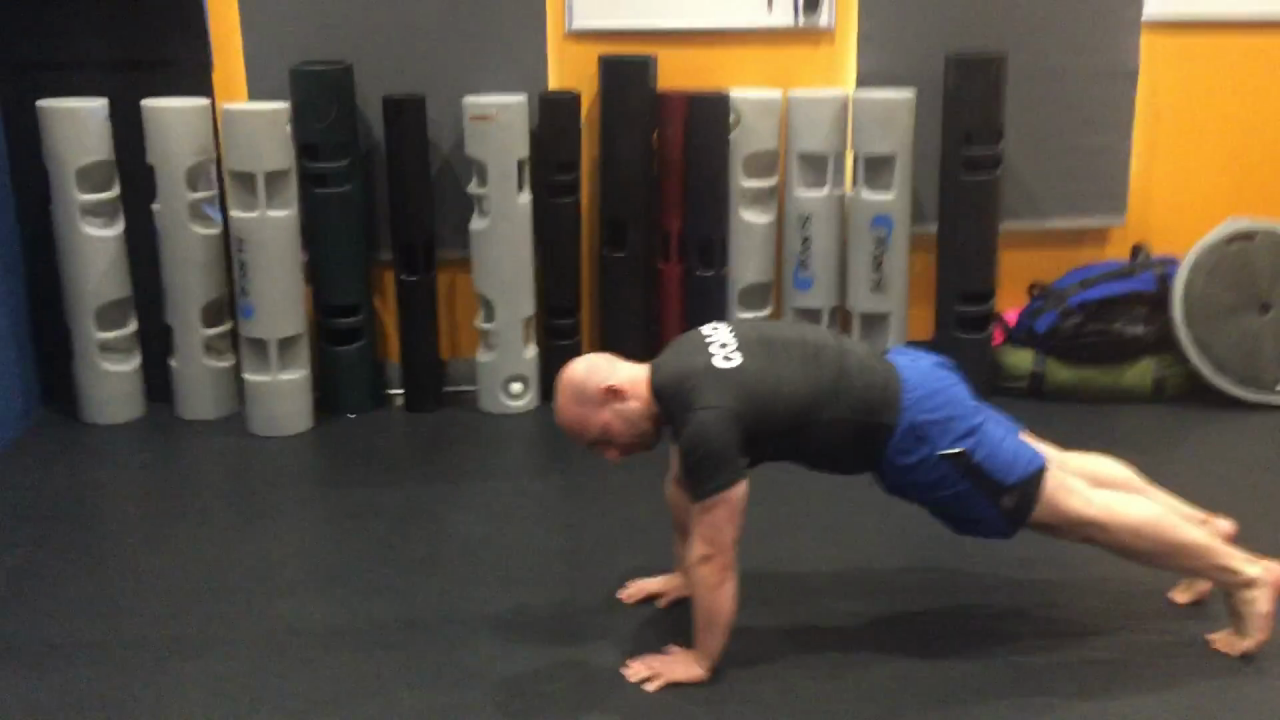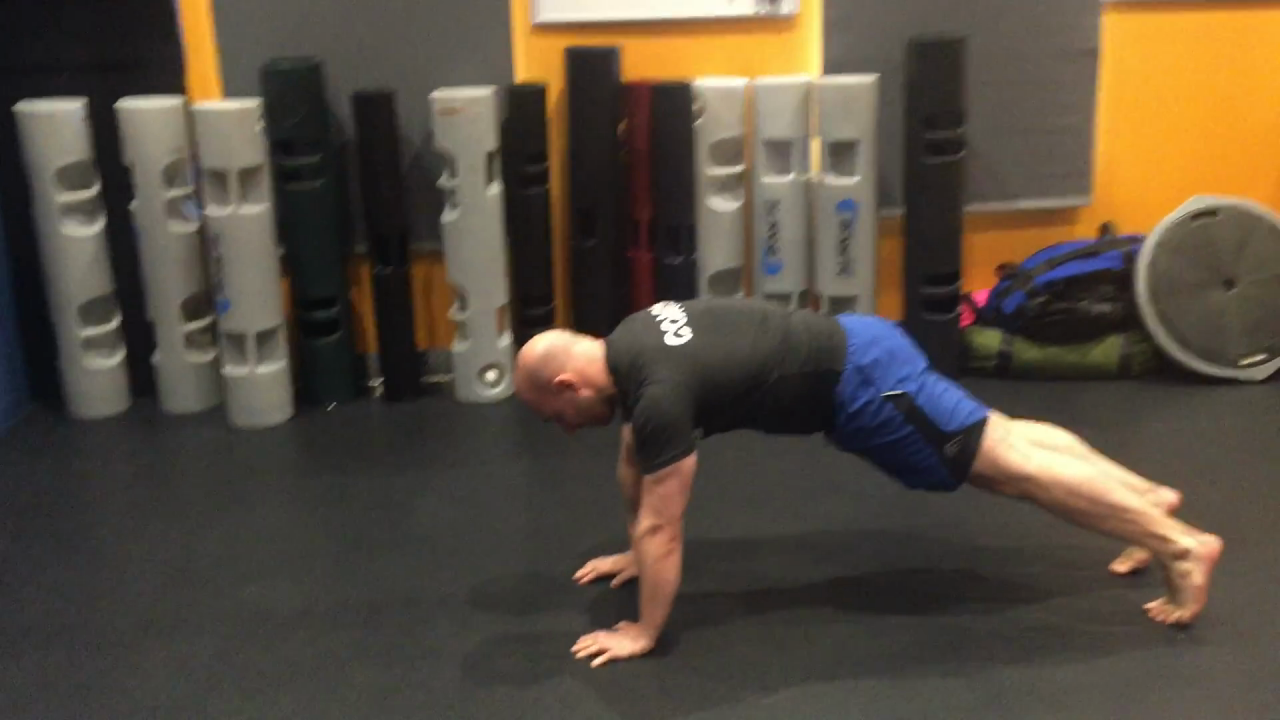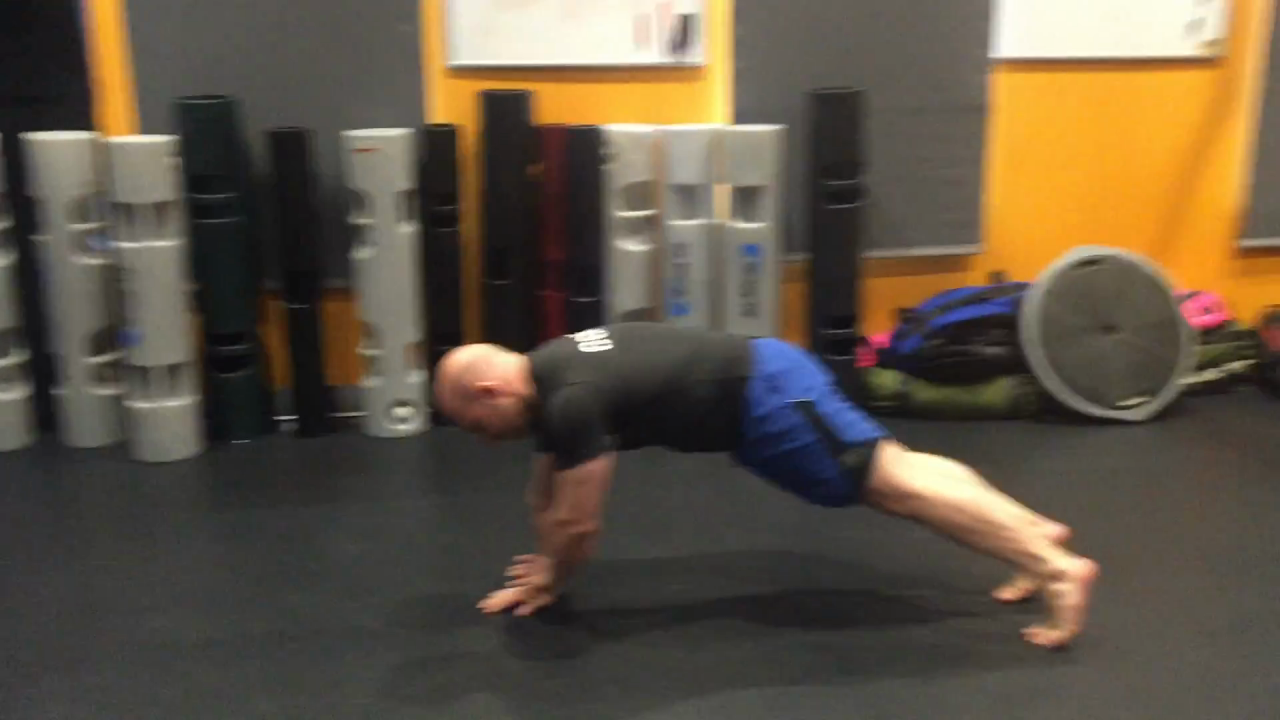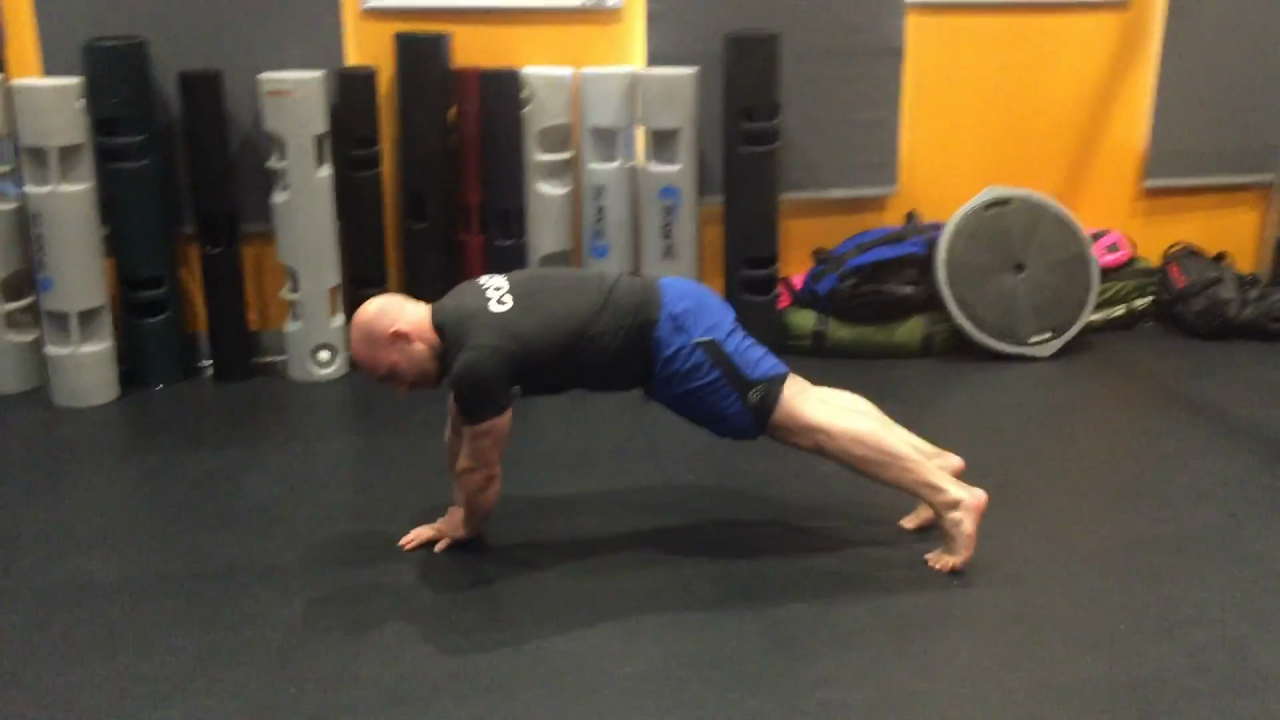
dt=0.5s
person 1, frame 1
left shoulder: (704, 416)
right shoulder: (676, 369)
left elbow: (716, 554)
right elbow: (683, 488)
left wrist: (701, 659)
right wrist: (683, 573)
left hip: (913, 429)
right hip: (904, 379)
left knee: (1070, 509)
right knee: (1053, 466)
right ankle: (1204, 524)
person 1, frame 2
left shoulder: (658, 389)
right shoulder: (626, 349)
left elbow: (661, 524)
right elbow: (633, 466)
left wrist: (643, 633)
right wrist: (633, 554)
left hip: (857, 380)
right hip: (849, 350)
left knee: (1006, 463)
right knee: (1001, 435)
left ankle: (1181, 544)
right ankle: (1150, 496)
person 1, frame 3
left shoulder: (573, 398)
right shoulder: (544, 378)
left elbow: (578, 522)
right elbow: (546, 495)
left wrist: (550, 578)
right wrist: (544, 573)
left hip: (766, 399)
right hip: (758, 383)
left knee: (896, 484)
right knee: (897, 465)
left ankle: (1055, 568)
right ankle: (1037, 531)
person 1, frame 4
left shoulder: (477, 355)
right shoulder: (453, 315)
left elbow: (482, 471)
right elbow: (460, 429)
left wrist: (465, 524)
right wrist: (460, 509)
left hip: (672, 339)
right hip: (667, 312)
left knee: (801, 418)
right knee: (801, 400)
left ankle: (951, 497)
right ankle: (937, 462)
